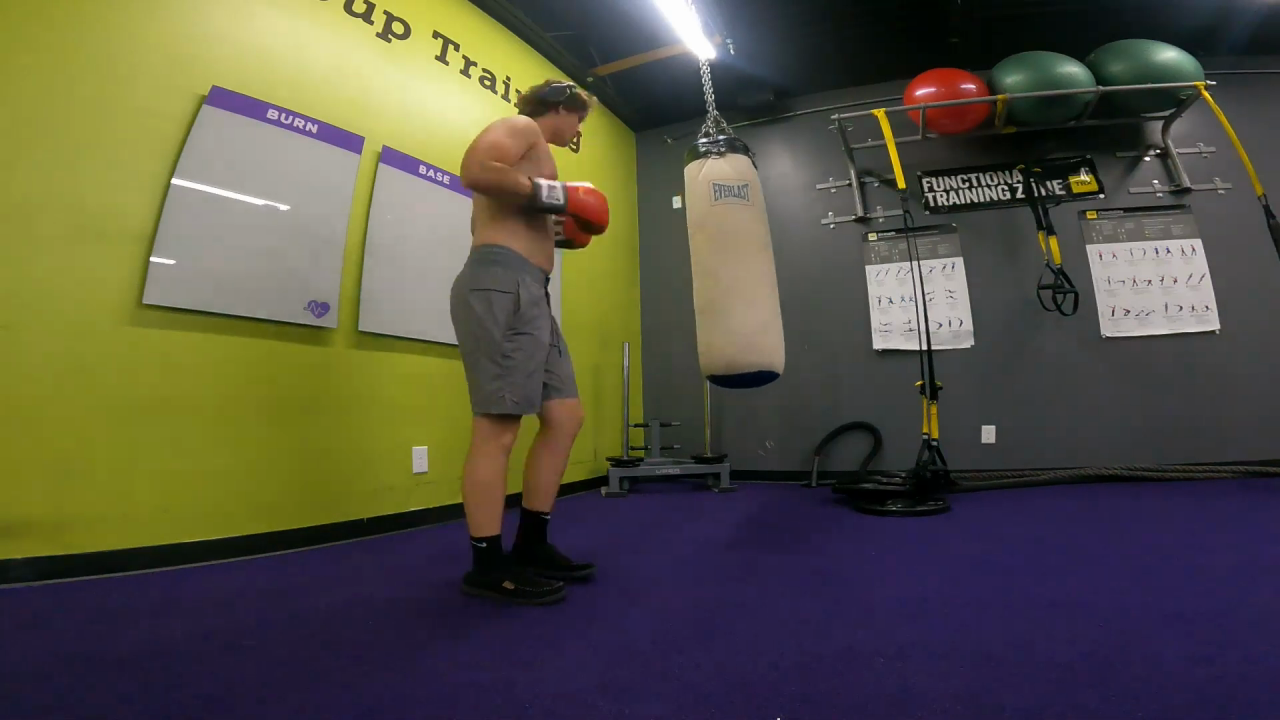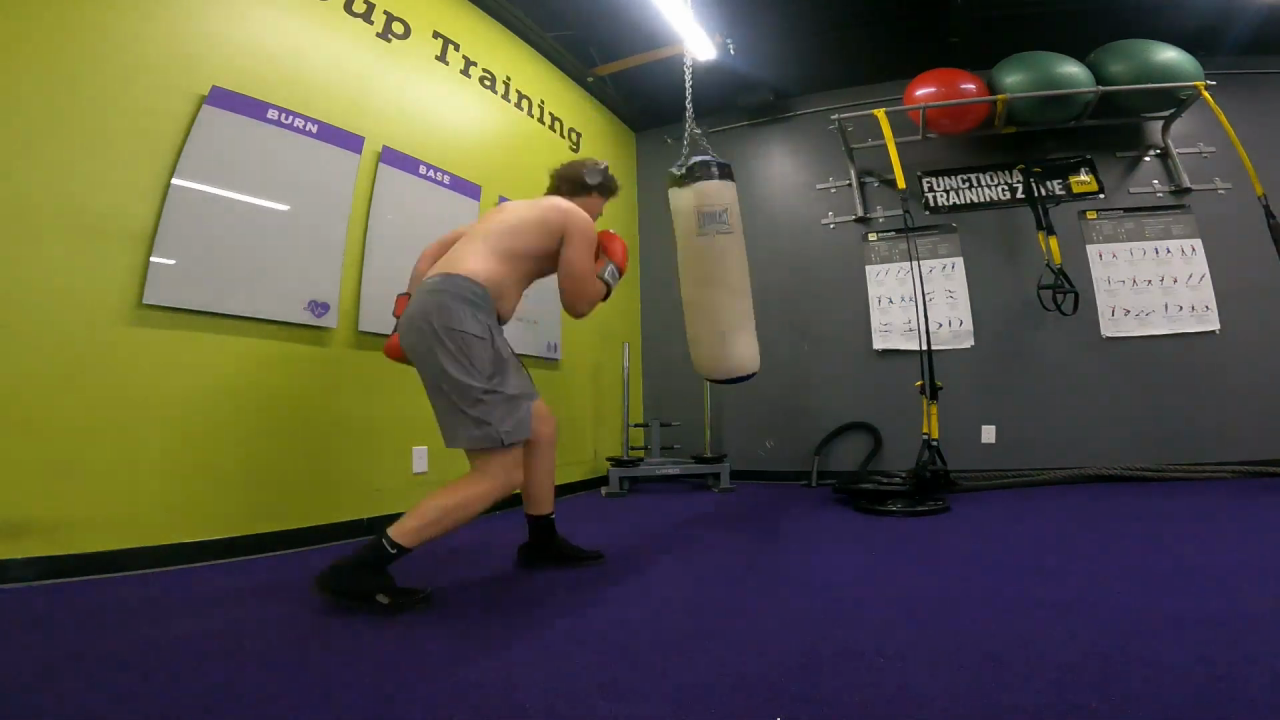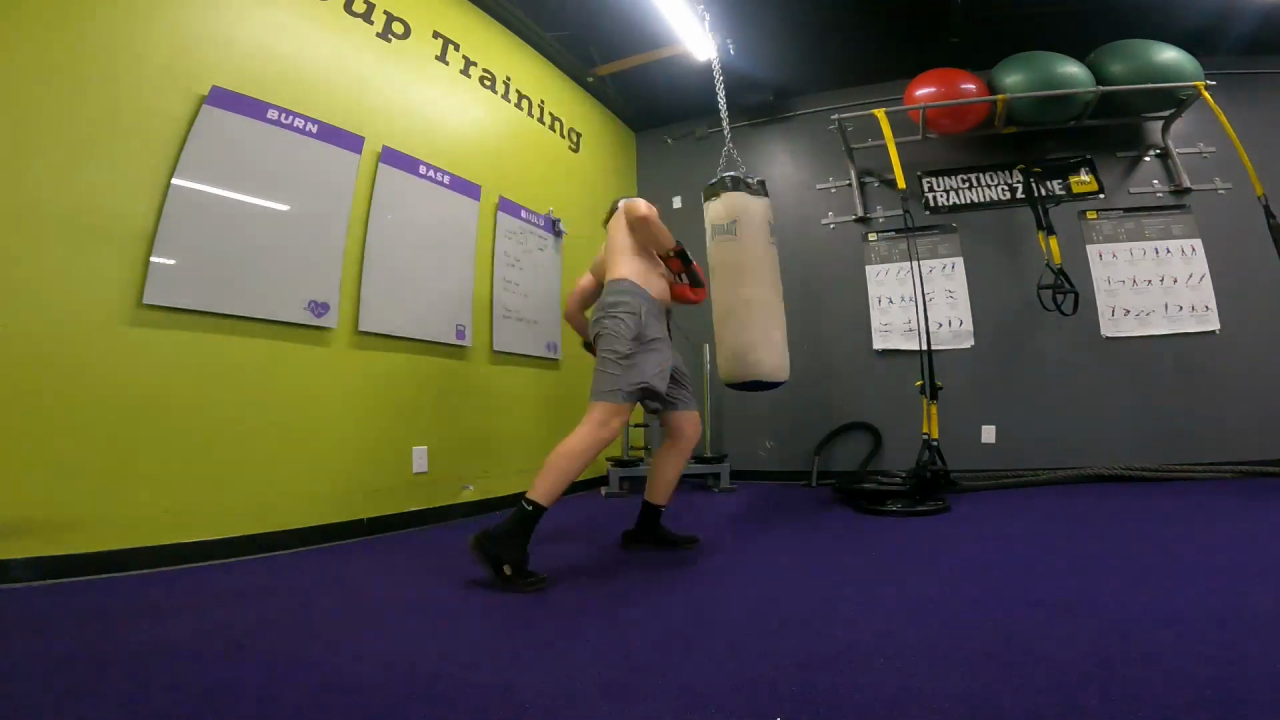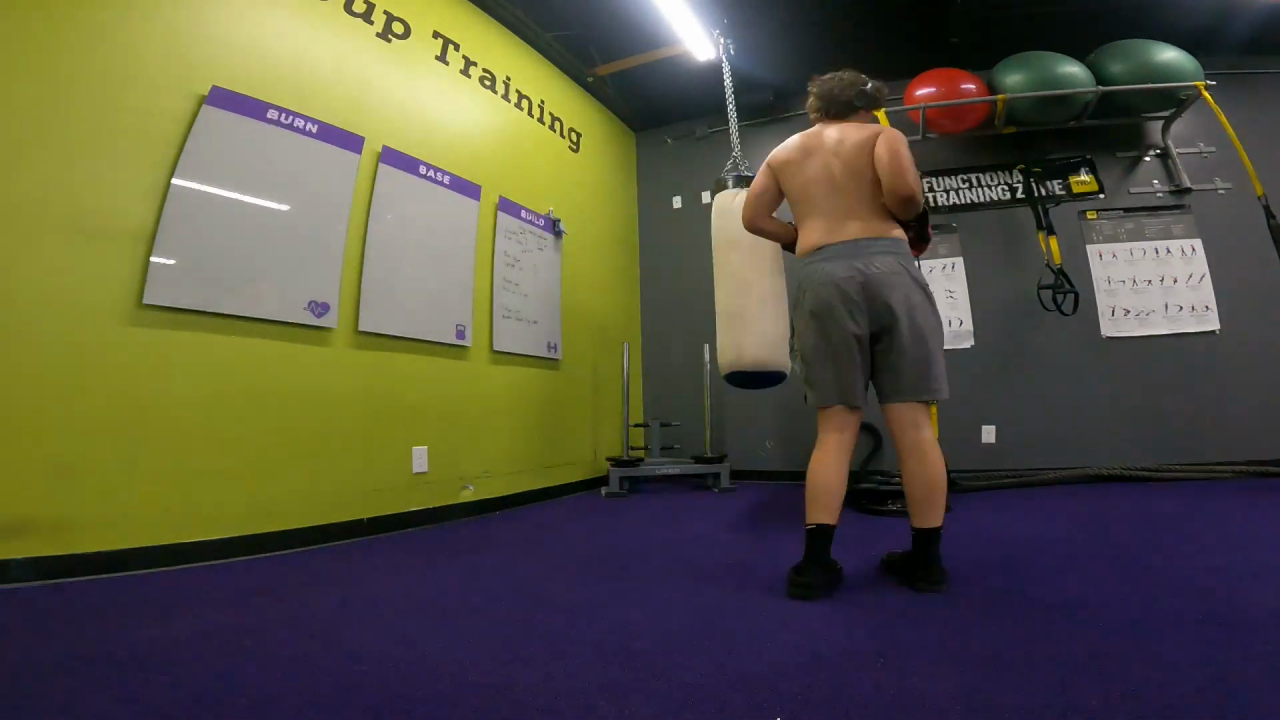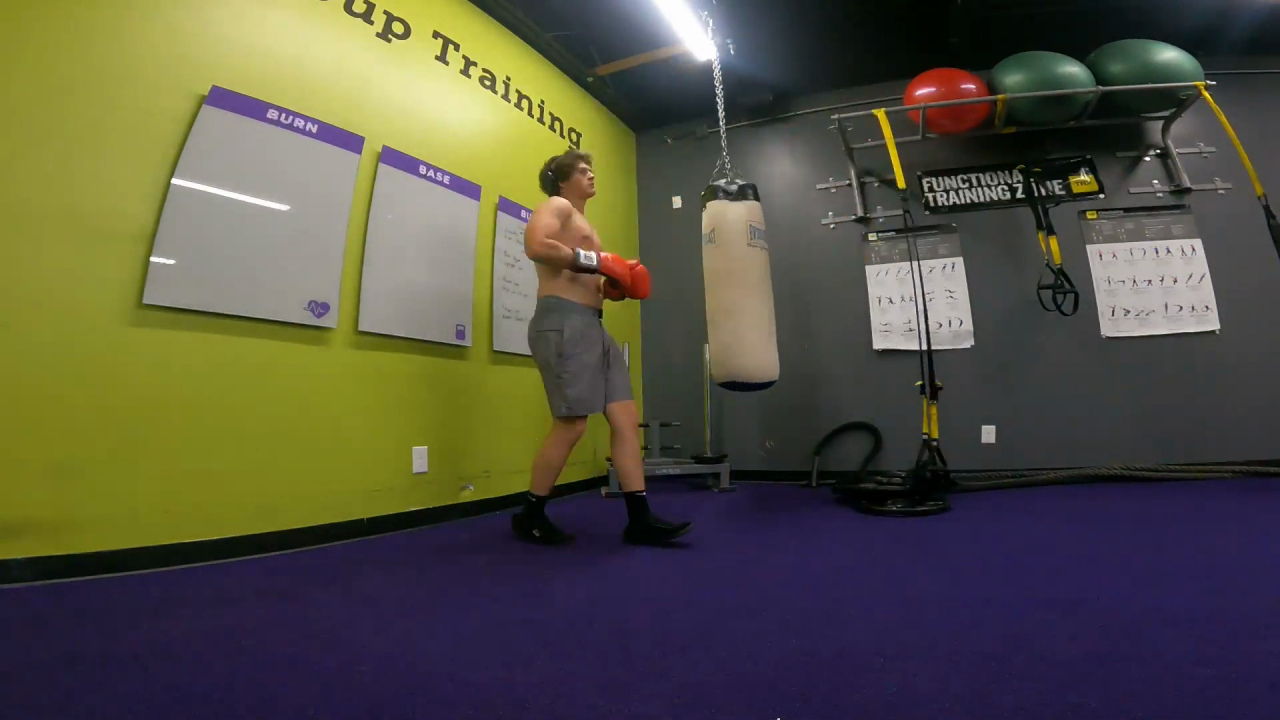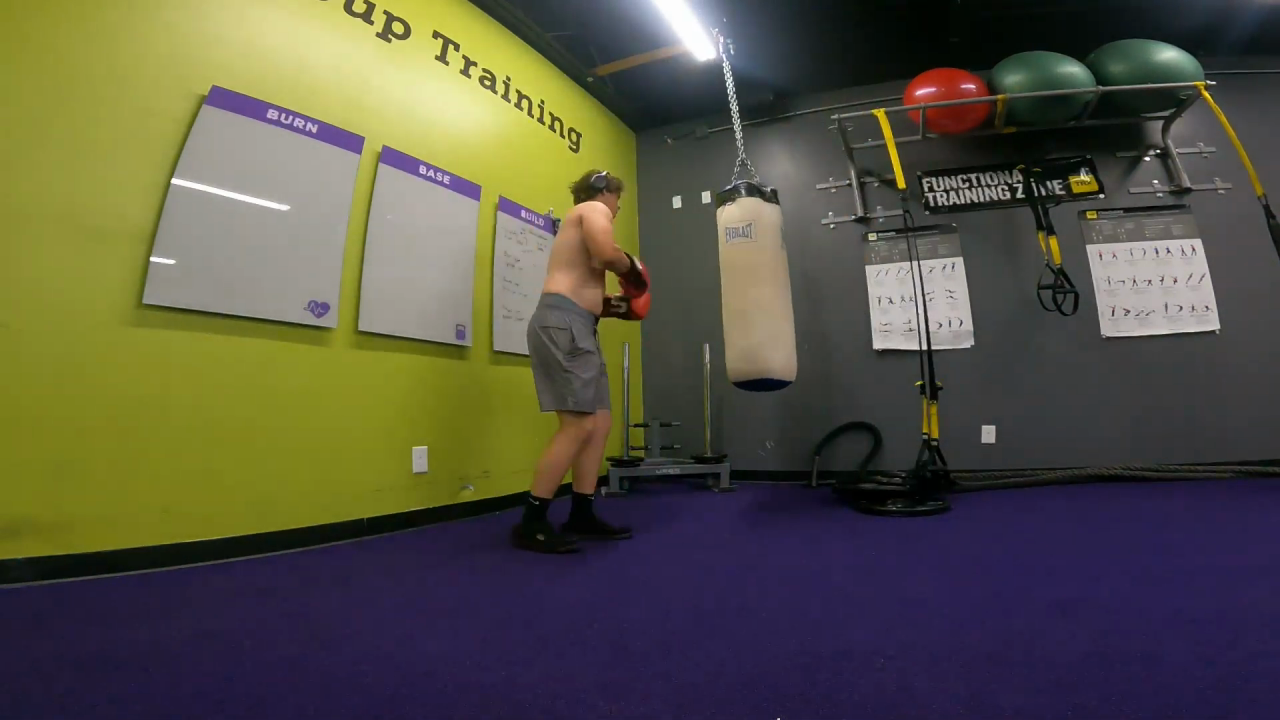
dt=0.4s
person 1, frame 1
left shoulder: (531, 155)
right shoulder: (516, 130)
right elbow: (474, 169)
left wrist: (560, 229)
right wrist: (552, 196)
left hip: (521, 294)
right hip: (502, 289)
left knee: (565, 419)
right knee: (497, 432)
left ankle: (531, 544)
right ankle: (487, 567)
person 1, frame 2
left shoulder: (518, 213)
right shoulder: (576, 219)
left elbow: (433, 250)
right elbow: (580, 305)
left wrist: (407, 309)
right wrist: (608, 272)
right hip: (456, 322)
left knee: (542, 428)
right knee: (499, 475)
left ankle: (544, 541)
right ankle: (364, 566)
person 1, frame 3
left shoulder: (609, 253)
right shoulder: (633, 212)
left elbow: (571, 307)
right elbow: (645, 216)
left wrist: (593, 341)
right wrist: (682, 260)
right hip: (632, 317)
left knee: (687, 428)
right knee: (599, 424)
left ankle: (648, 526)
right ankle: (510, 538)
person 1, frame 4
left shoulder: (786, 151)
right shoulder: (881, 136)
left elbow: (753, 217)
right elbow: (903, 188)
right wrist: (911, 221)
left hip: (825, 282)
right hip: (893, 274)
left knee: (836, 425)
right knee: (913, 428)
left ankle: (815, 563)
right ankle: (925, 558)
person 1, frame 5
left shoulder: (576, 221)
right shoulder: (557, 208)
right elbow: (535, 245)
left wrist: (615, 282)
right wrist: (594, 262)
left hip: (589, 328)
right hip: (565, 326)
left knee: (626, 421)
right knee: (571, 426)
left ankle: (640, 520)
right ankle: (531, 515)
person 1, frame 6
left shoulder: (581, 229)
right shoulder: (595, 212)
right elbow: (606, 252)
left wrist: (620, 305)
right wrist: (635, 271)
left hip: (576, 332)
right hip: (564, 325)
left knee: (600, 425)
right knee: (577, 428)
left ankle: (582, 515)
right ankle: (532, 523)
